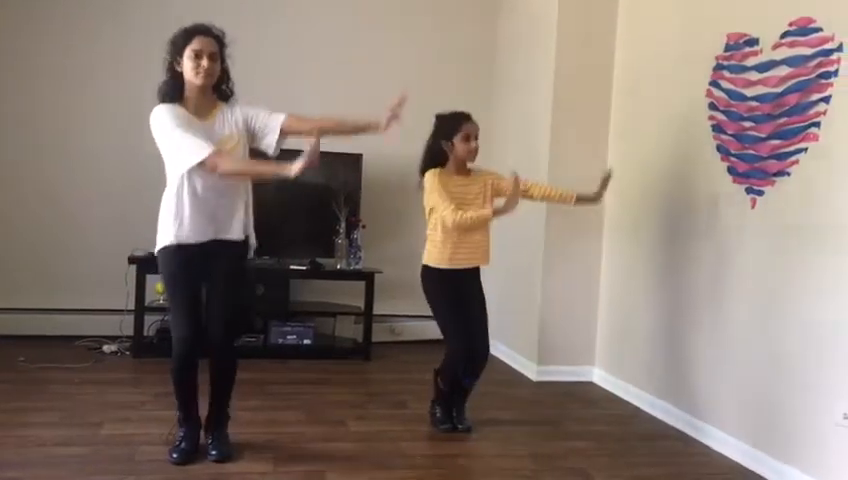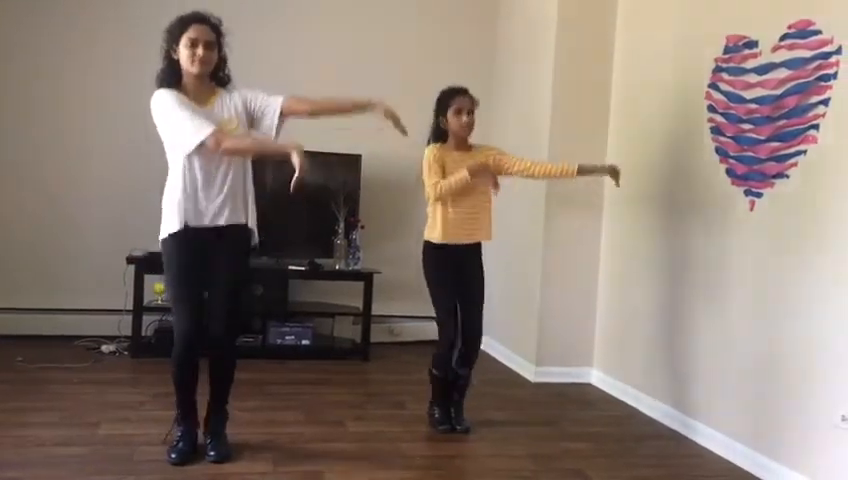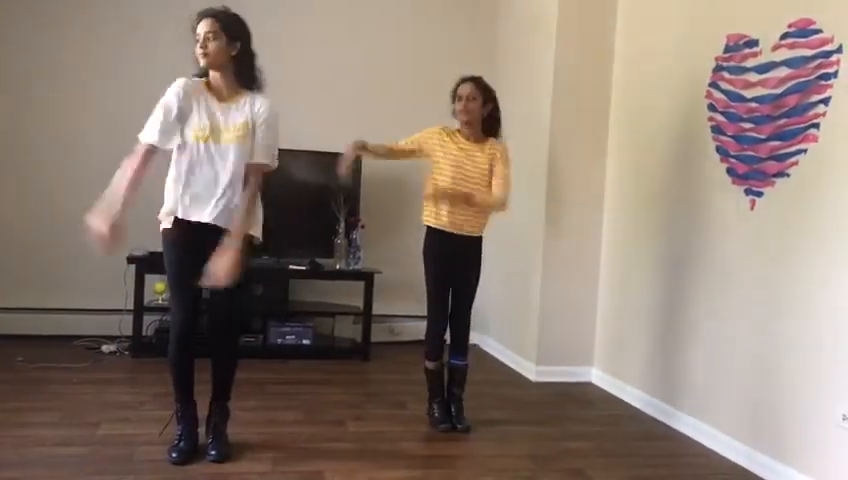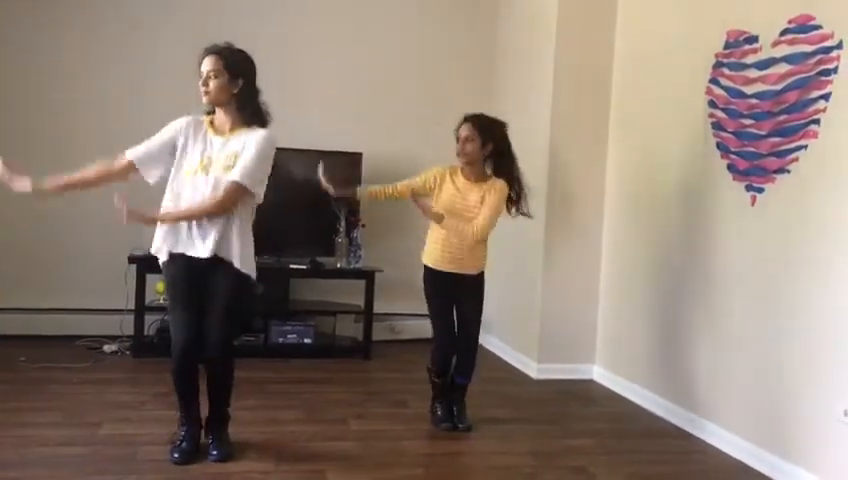
dt=0.5s
person 1, frame 1
left shoulder: (240, 114)
right shoulder: (165, 116)
left elbow: (303, 125)
right elbow: (218, 165)
left wrist: (374, 125)
right wrist: (288, 169)
left hip: (229, 239)
right hip: (181, 240)
left knee: (220, 337)
right knee: (187, 337)
left ankle: (217, 425)
right ankle: (187, 426)
person 1, frame 2
left shoulder: (238, 99)
right shoulder: (165, 102)
left elbow: (300, 107)
right elbow: (219, 144)
left wrist: (369, 105)
right wrist: (287, 149)
left hip: (232, 229)
right hip: (184, 229)
left knee: (222, 331)
right knee: (188, 330)
left ankle: (216, 424)
right ankle: (186, 425)
person 1, frame 3
left shoulder: (258, 106)
right shoulder: (184, 92)
left elbow: (254, 181)
right elbow: (143, 151)
left wrist: (235, 244)
right wrist: (111, 208)
left hip: (231, 229)
right hip: (182, 224)
left knee: (224, 328)
right knee: (183, 325)
left ankle: (217, 424)
right ankle: (186, 425)
person 1, frame 4
left shoulder: (259, 139)
right shoulder: (186, 130)
left elbow: (221, 204)
right elbow: (119, 167)
left wrist: (153, 217)
right wrist: (42, 185)
left hip: (229, 259)
right hip: (182, 254)
left knee: (216, 346)
right knee: (185, 343)
left ankle: (217, 427)
right ankle: (188, 427)
person 2, frame 1
left shoulder: (486, 179)
right shoulder: (434, 178)
left elbow: (533, 191)
right elbow: (452, 219)
left wrist: (587, 197)
right wrist: (499, 209)
left hip: (469, 276)
right hip: (438, 274)
left knee: (479, 351)
right knee: (459, 348)
left ankle: (457, 404)
right ankle: (440, 403)
person 2, frame 2
left shoulder: (488, 155)
right shoulder: (434, 154)
left elbow: (535, 168)
right elbow: (436, 191)
left wrist: (591, 170)
right wrist: (473, 172)
left hip: (471, 254)
right hip: (438, 252)
left knee: (472, 334)
right knee: (449, 333)
left ankle: (456, 402)
right ankle: (437, 403)
person 2, frame 3
left shoulder: (497, 150)
right shoulder: (438, 137)
left elbow: (500, 200)
right elbow: (393, 150)
left wrist: (462, 196)
right wrist: (361, 147)
left hip: (471, 243)
right hip: (439, 238)
left knee: (461, 321)
right knee: (437, 319)
left ankle: (456, 401)
right ankle: (436, 401)
person 2, frame 4
left shoulder: (498, 187)
right shoulder: (441, 176)
left elbow: (477, 232)
right elbow: (393, 190)
left wrist: (436, 215)
right wrist: (345, 192)
left hip: (471, 277)
right hip: (437, 272)
left knee: (468, 346)
right knee: (445, 343)
left ankle: (457, 402)
right ankle: (439, 401)
